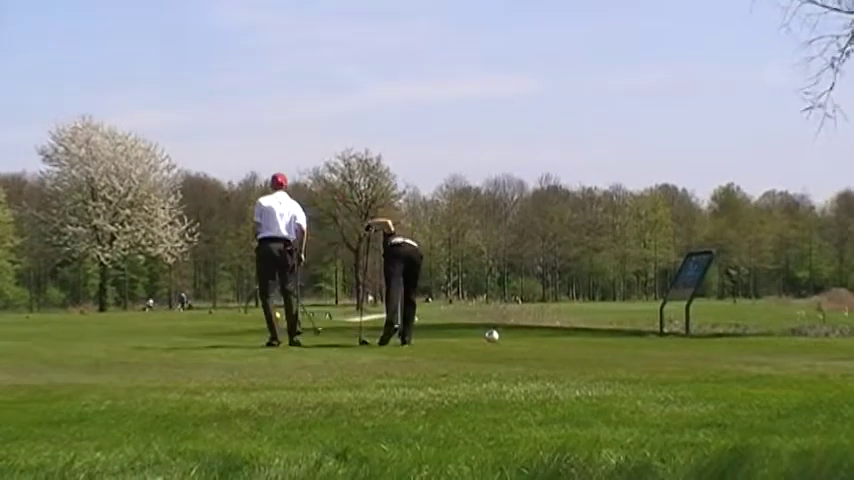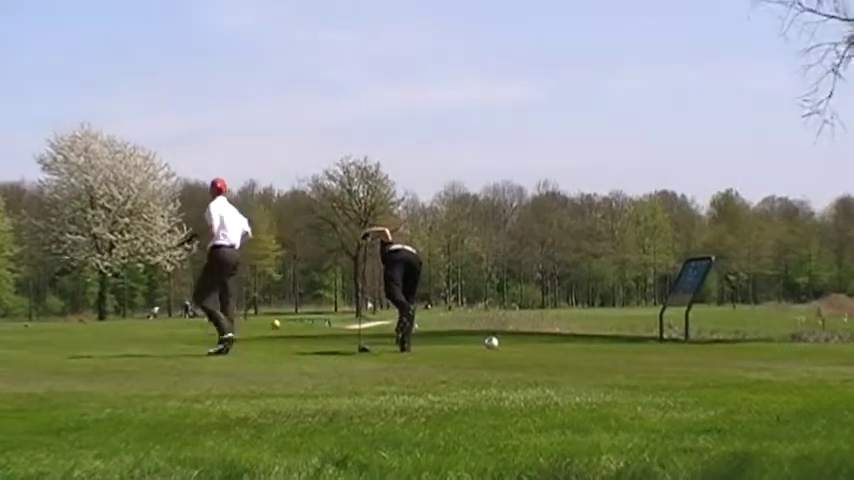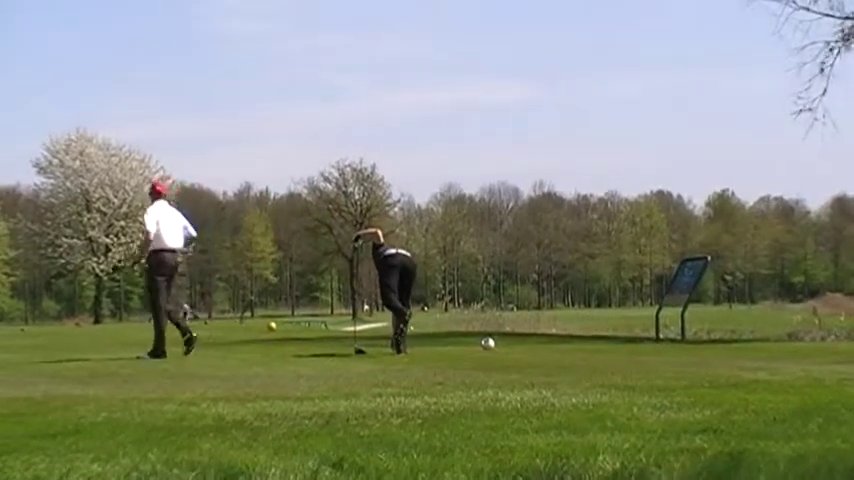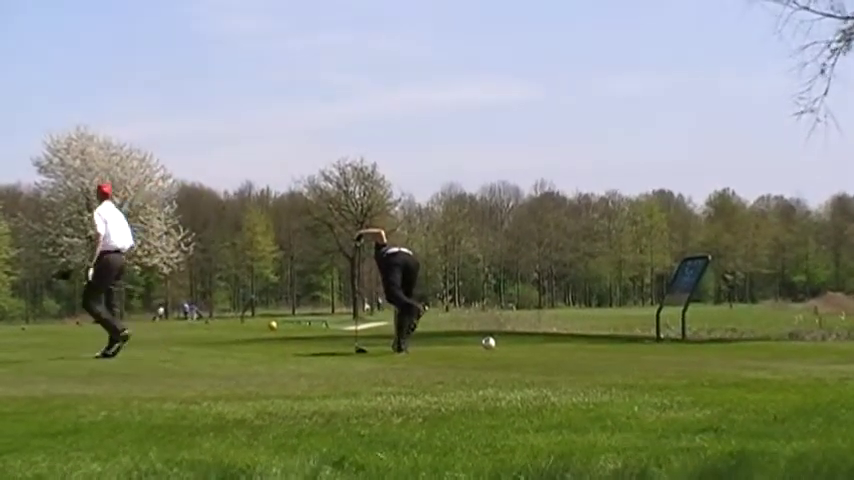
dt=0.7s
person 1, frame 1
left shoulder: (262, 201)
right shoulder: (294, 205)
left elbow: (257, 227)
right elbow: (302, 229)
right wrist: (301, 251)
left hip: (266, 246)
right hip: (285, 248)
left knee: (266, 292)
right knee: (288, 291)
left ankle: (275, 337)
right ankle: (293, 334)
person 1, frame 2
left shoulder: (214, 205)
right shoulder: (233, 209)
left elbow: (213, 230)
right elbow: (248, 233)
left hip: (219, 253)
right hip: (233, 254)
left knee: (201, 297)
right knee: (226, 299)
left ankle: (226, 331)
right ankle: (225, 342)
person 1, frame 3
left shoulder: (152, 211)
right shoulder: (175, 212)
left elbow: (149, 236)
right elbow: (192, 235)
left hip: (158, 257)
right hip: (174, 258)
left knee: (158, 303)
right knee: (165, 302)
left ankle: (159, 349)
right ankle: (186, 333)
person 1, frame 4
left shoulder: (100, 211)
right shoulder: (120, 214)
left elbow: (99, 237)
right elbow: (130, 242)
left wrist: (92, 263)
left hip: (106, 258)
right hip: (120, 259)
left knee: (90, 302)
right knee: (109, 304)
left ankle: (119, 331)
right ankle: (112, 346)
person 2, frame 1
left shoulder: (390, 236)
left elbow: (388, 223)
left wrist: (371, 223)
left hip: (396, 249)
right hip: (415, 252)
left knee: (393, 287)
right knee: (410, 297)
left ankle: (392, 322)
right ankle: (406, 336)
person 2, frame 2
left shoulder: (388, 247)
left elbow: (385, 231)
right elbow: (404, 298)
left wrist: (368, 233)
left hip: (396, 257)
right hip: (414, 259)
left knee: (392, 289)
right knee: (409, 300)
left ankle: (406, 307)
right ankle: (405, 342)
person 2, frame 3
left shoulder: (380, 249)
left elbow: (377, 232)
left wrist: (359, 235)
left hip: (391, 261)
right hip: (409, 261)
left knee: (388, 296)
right knee: (404, 302)
left ankle: (403, 313)
right ankle: (401, 344)
person 2, frame 4
left shoulder: (382, 250)
left elbow: (380, 233)
left wrist: (362, 234)
left hip: (393, 259)
right hip: (412, 261)
left knee: (392, 293)
right knee: (404, 301)
left ankle: (414, 308)
right ankle: (402, 342)
